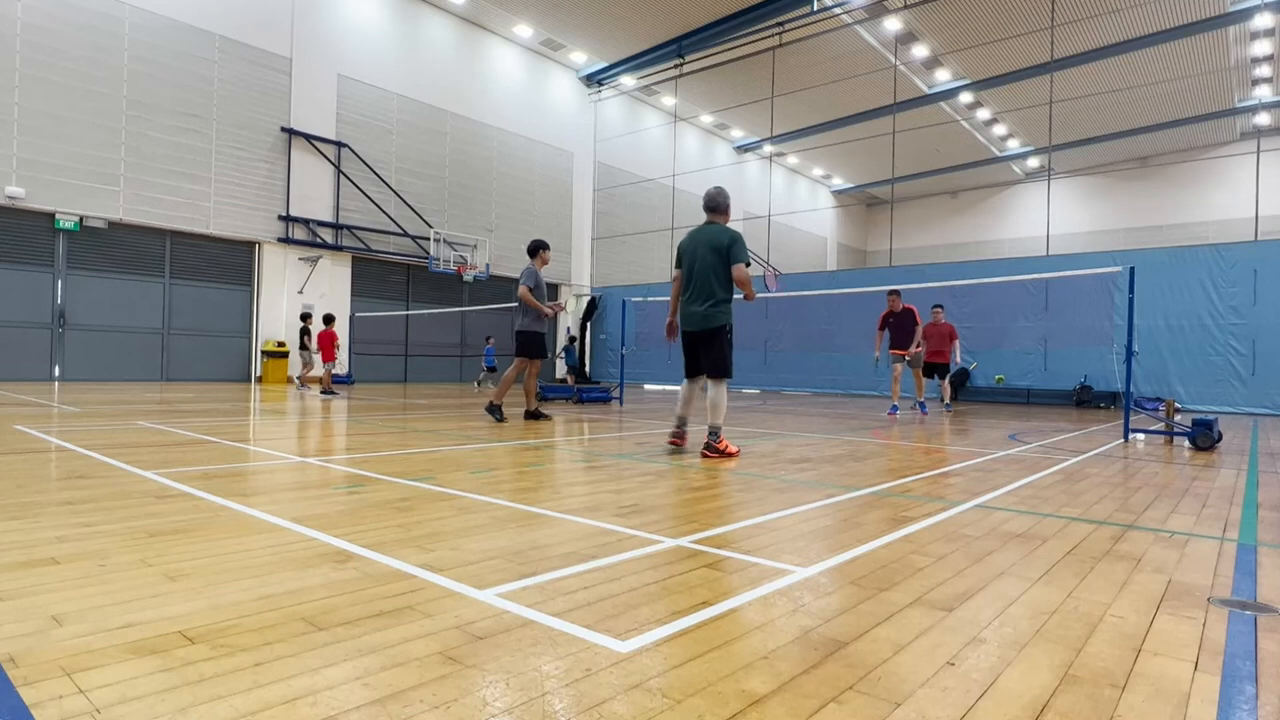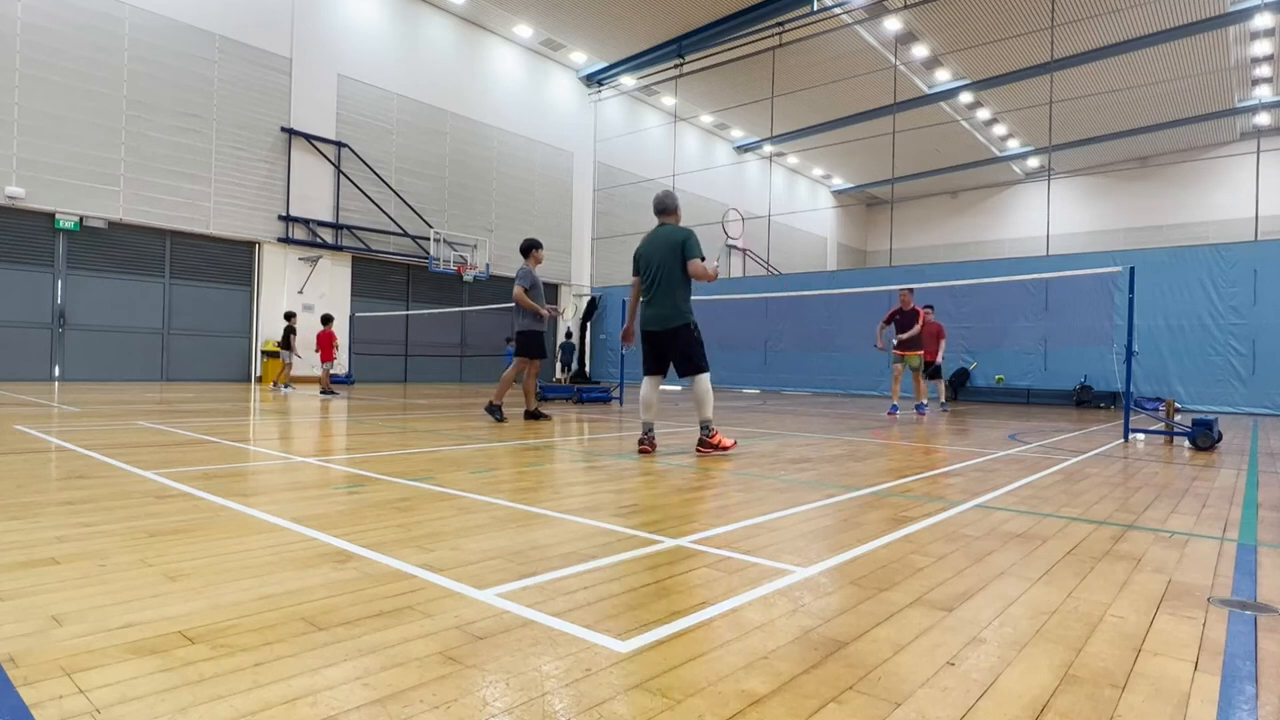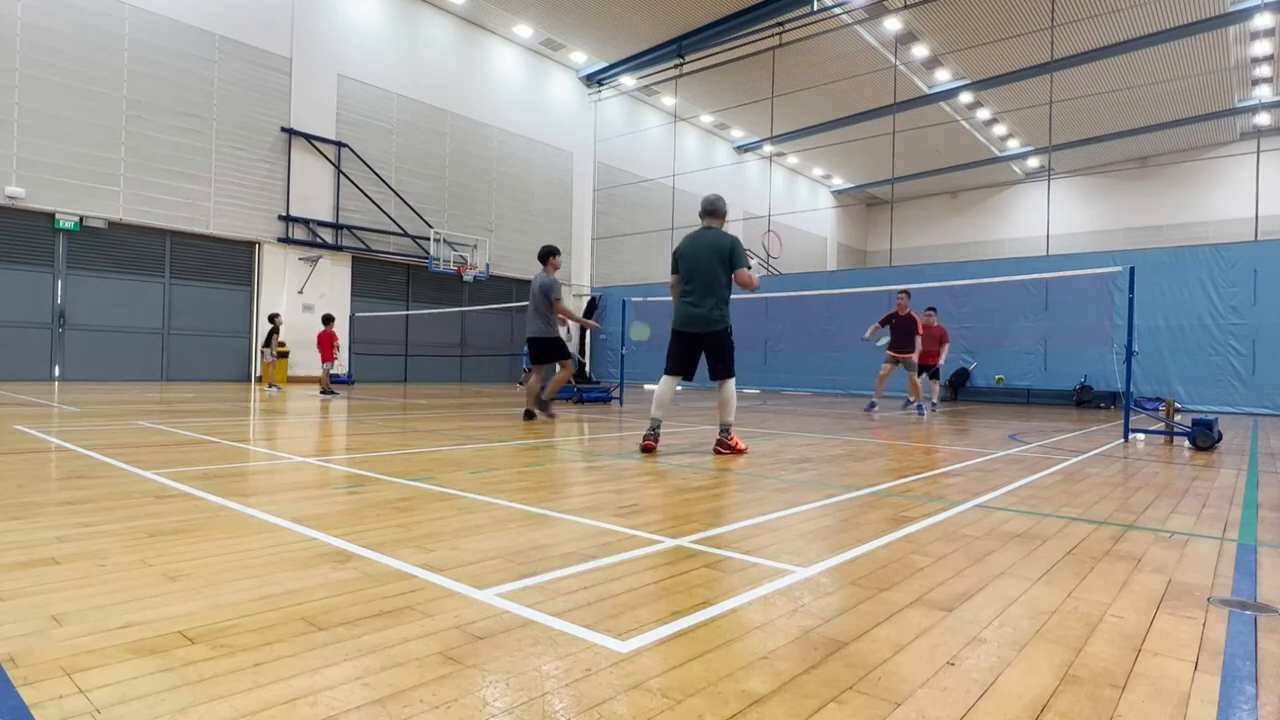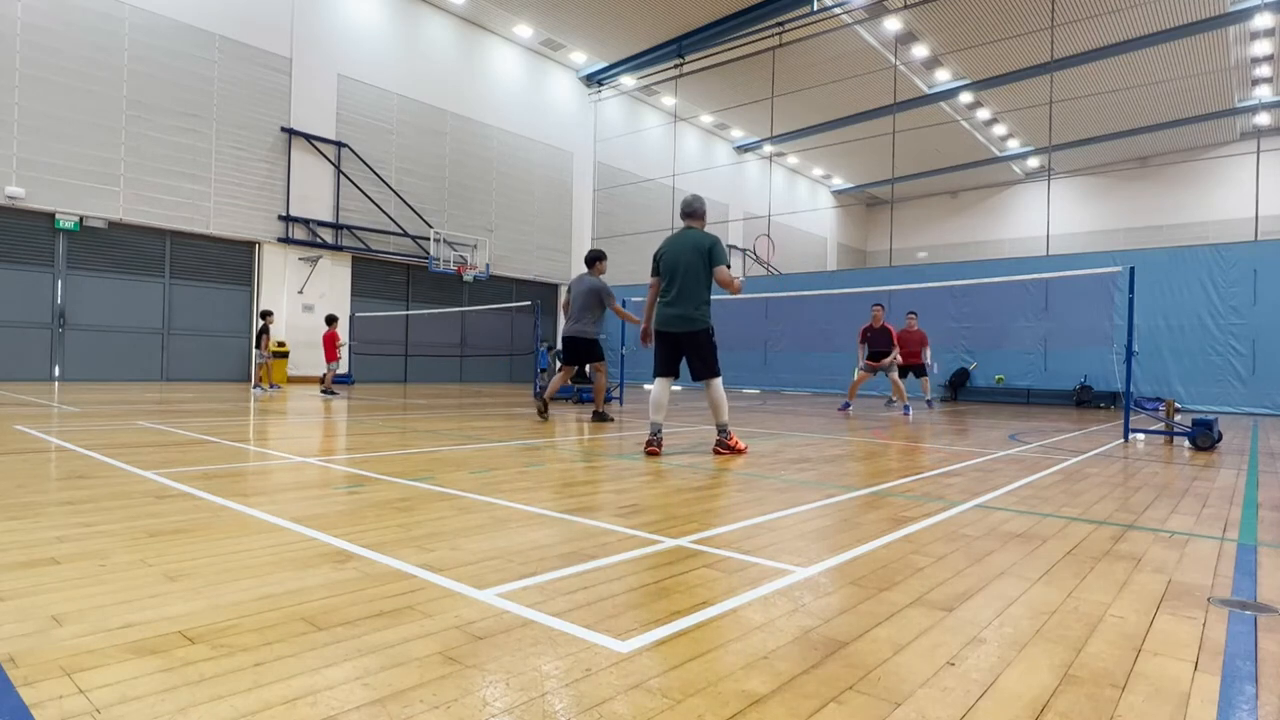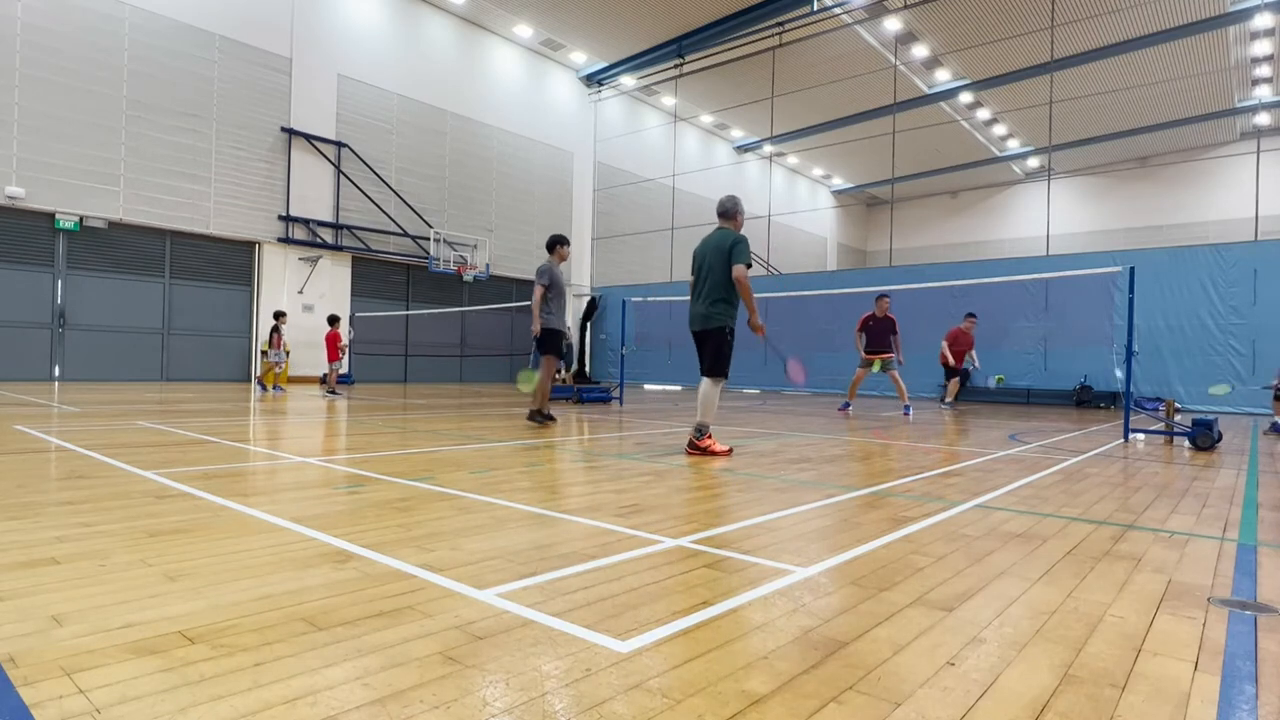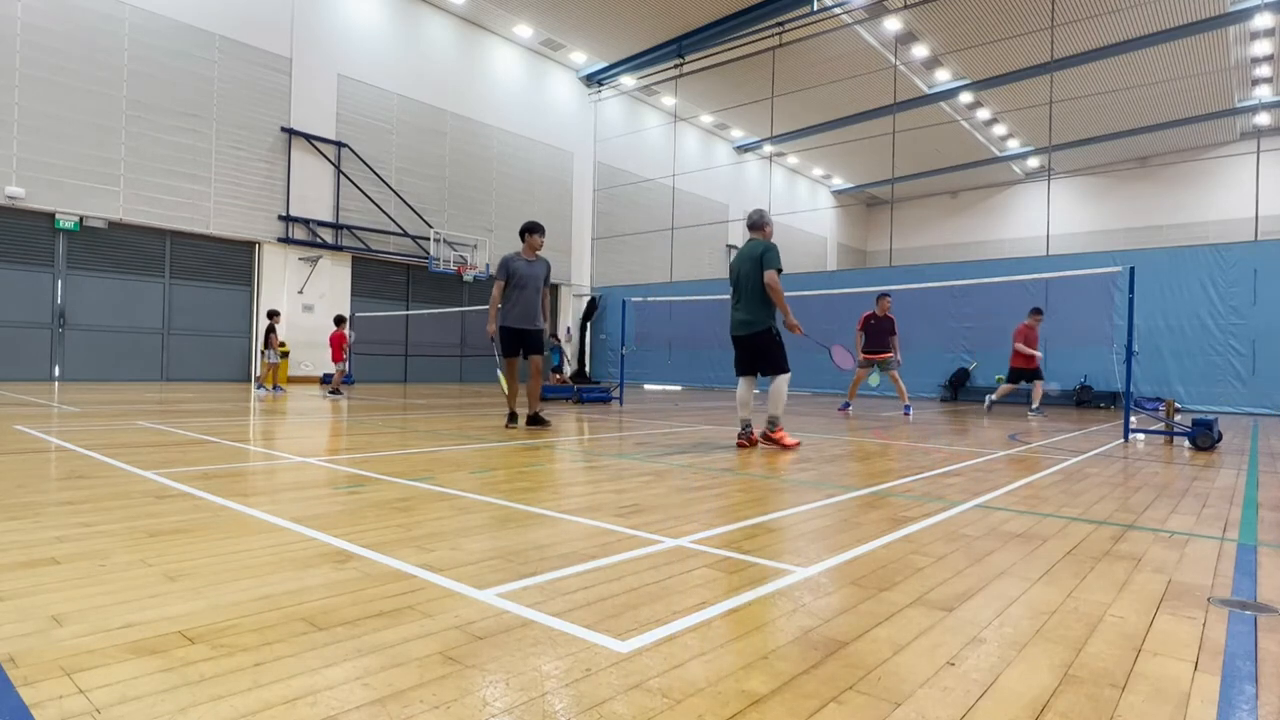
dt=0.7s
person 1, frame 1
left shoulder: (687, 239)
right shoulder: (732, 237)
left elbow: (677, 280)
right elbow: (739, 275)
left wrist: (672, 315)
right wrist: (749, 292)
left hip: (689, 320)
right hip: (716, 319)
left knee: (692, 378)
right knee: (717, 379)
left ankle: (679, 430)
right ankle: (714, 440)
person 1, frame 2
left shoulder: (644, 244)
right shoulder: (685, 235)
left elbow: (635, 286)
right elbow: (696, 270)
left wrist: (629, 323)
right wrist: (711, 273)
left hip: (649, 321)
right hip: (679, 319)
left knee: (651, 377)
right knee: (699, 373)
left ankle: (646, 436)
right ankle: (707, 435)
person 1, frame 3
left shoulder: (684, 243)
right shoulder: (730, 242)
left elbow: (675, 285)
right elbow: (743, 280)
right wrist: (755, 282)
left hip: (683, 322)
right hip: (716, 322)
left knee: (671, 375)
right knee: (726, 378)
left ankle: (652, 432)
right ankle: (725, 438)
person 1, frame 4
left shoulder: (665, 245)
right shoulder: (710, 242)
left elbow: (653, 287)
right elbow: (722, 277)
left wrist: (646, 322)
right wrist: (734, 286)
left hip: (665, 322)
right hip: (696, 322)
left knee: (663, 378)
right knee: (712, 378)
left ankle: (654, 436)
right ankle: (725, 437)
person 1, frame 5
left shoulder: (703, 243)
right shoulder: (737, 240)
right elbow: (739, 276)
right wrist: (753, 313)
left hip: (697, 318)
right hip: (719, 319)
left knee: (708, 375)
right knee: (715, 377)
left ankle: (700, 428)
right ankle: (700, 438)
person 1, frame 6
left shoulder: (738, 256)
right shoulder: (767, 248)
right elbow: (770, 281)
right wrist: (788, 315)
left hip: (738, 325)
right hip: (761, 324)
left knee: (745, 378)
right knee: (780, 374)
left ankle: (745, 431)
right ankle: (773, 429)
person 2, frame 1
left shoulder: (537, 274)
right shoulder: (531, 271)
right elbow: (522, 293)
left wrist: (549, 307)
right wrist: (544, 309)
left hip: (537, 330)
right hip: (528, 328)
left knee: (534, 369)
right knee: (520, 365)
left ankle: (531, 409)
right ankle: (495, 403)
person 2, frame 2
left shoulder: (531, 273)
right shoulder: (526, 271)
right elbow: (517, 294)
left wrist: (545, 308)
right wrist: (540, 310)
left hip: (535, 329)
right hip: (528, 328)
left knee: (533, 369)
right knee: (519, 365)
left ankle: (531, 409)
right ankle: (495, 403)
person 2, frame 3
left shoulder: (538, 279)
right shoulder: (551, 281)
right elbow: (560, 308)
left wrist: (556, 318)
right wrist: (584, 322)
left hip: (533, 334)
right hip: (547, 334)
left knee: (537, 373)
right knee: (568, 367)
left ankle: (530, 409)
right ankle: (544, 399)
person 2, frame 4
left shoulder: (576, 281)
right shoulder: (600, 285)
left elbow: (565, 305)
right elbow: (618, 310)
right wrist: (639, 321)
left hip: (569, 334)
right hip: (587, 336)
left knee: (566, 372)
right knee: (600, 370)
left ankle: (545, 397)
right ankle: (598, 412)
person 2, frame 5
left shoulder: (557, 271)
right shoulder: (547, 268)
right elbow: (537, 296)
left wrist: (564, 327)
right wrist: (536, 321)
left hip: (555, 327)
right hip: (548, 326)
left knee: (549, 369)
right knee: (547, 367)
left ankle: (544, 412)
right ankle: (535, 410)
person 2, frame 6
left shoulder: (544, 265)
right shoulder: (508, 261)
right elbow: (497, 292)
left wrist: (546, 322)
right wrist: (491, 321)
left hip: (534, 326)
right hip: (509, 325)
left knee: (536, 368)
right knee: (511, 370)
left ankle: (534, 413)
right ankle: (512, 413)
